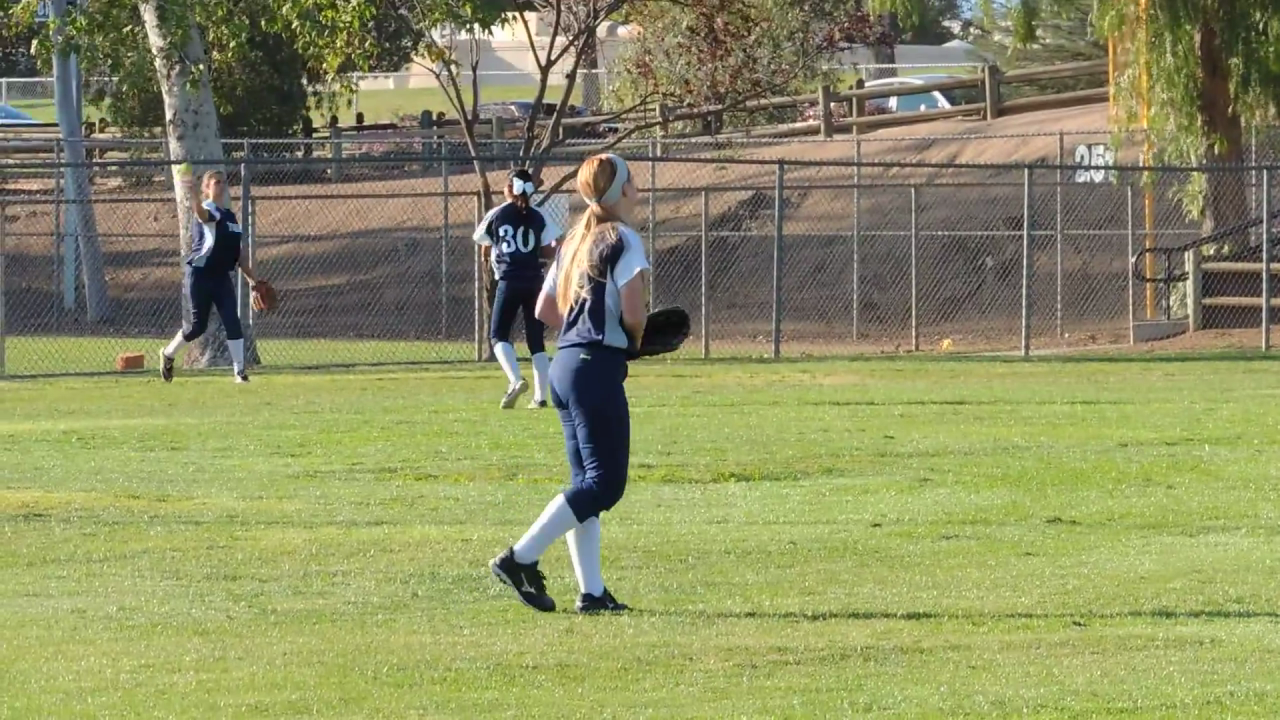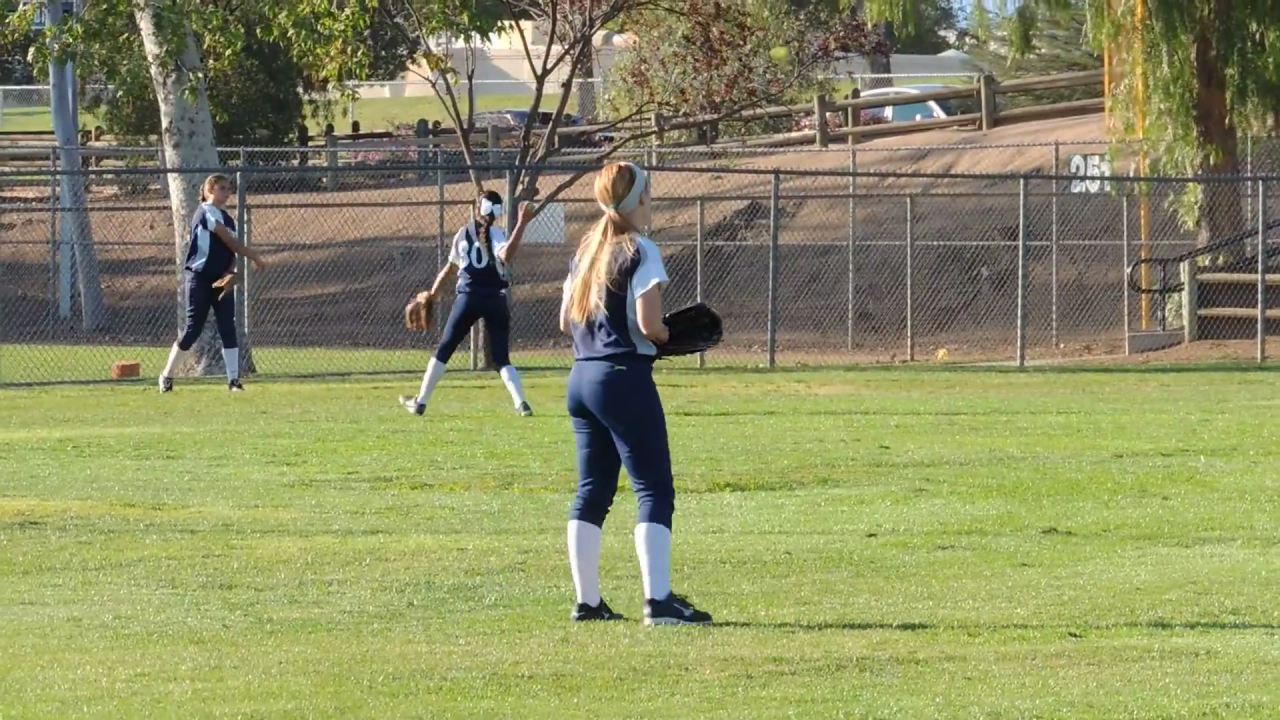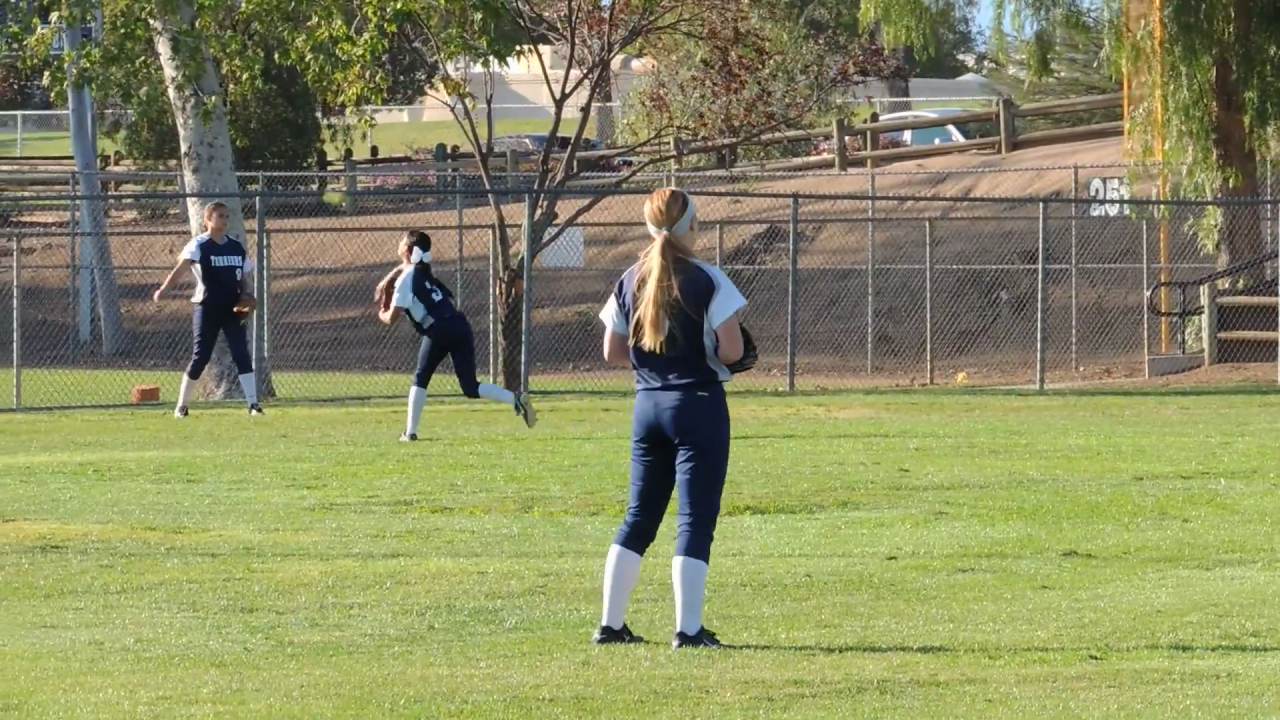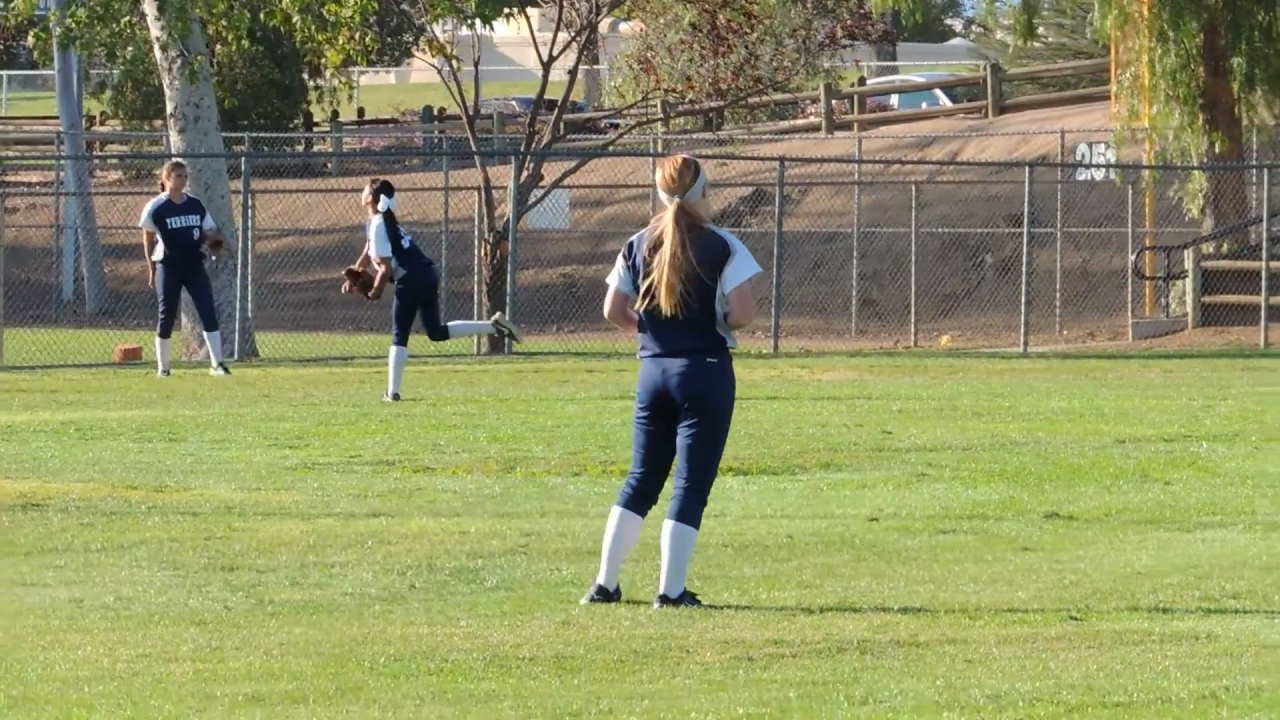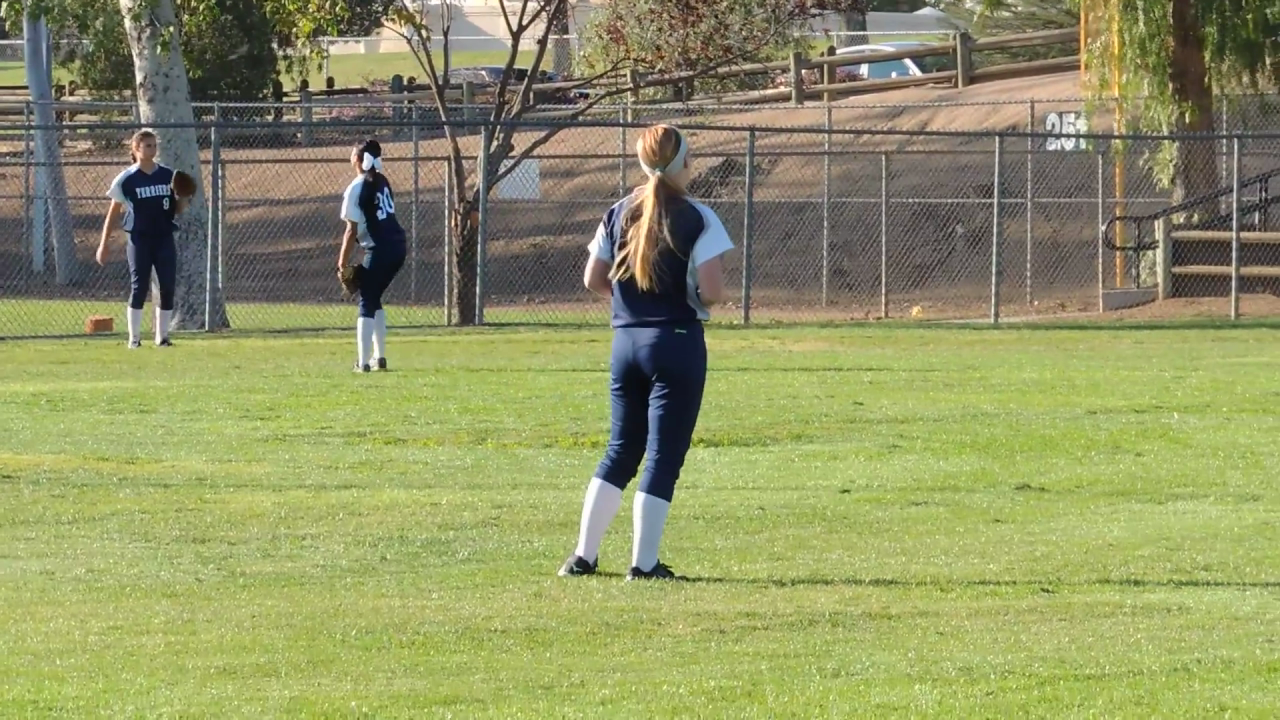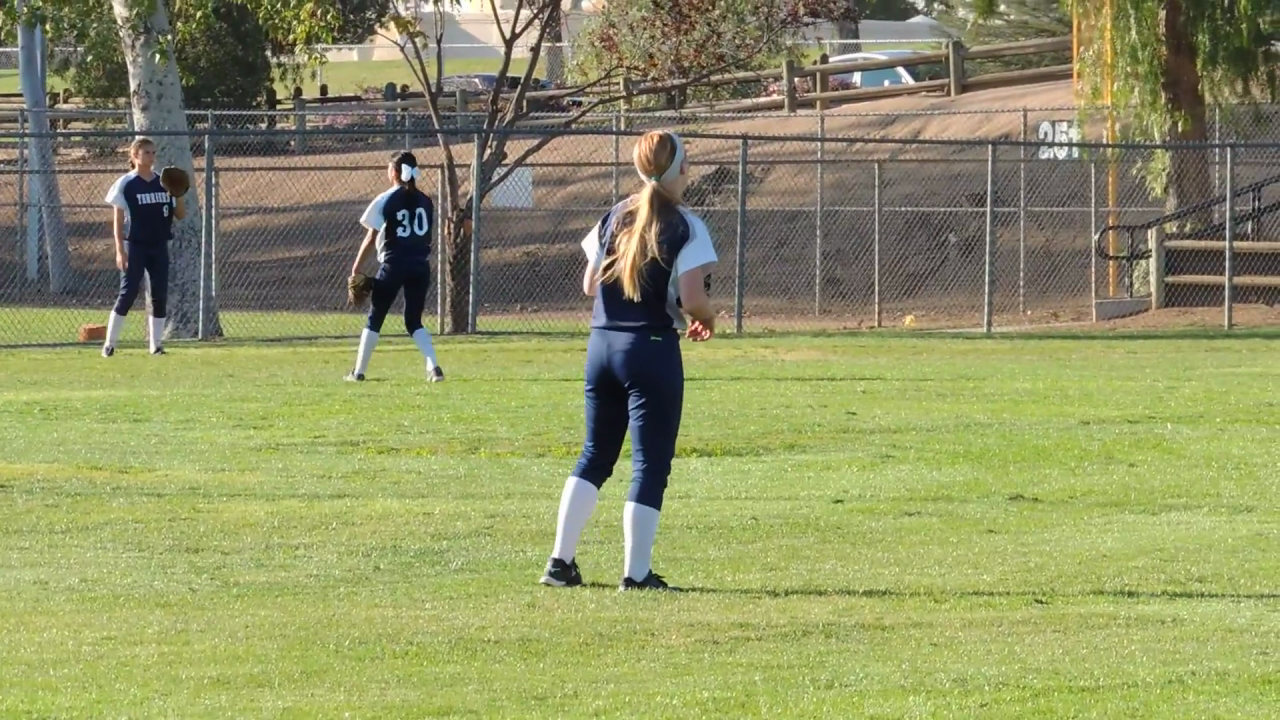
dt=0.4s
person 1, frame 1
left shoulder: (575, 240)
right shoulder: (624, 239)
left elbow: (544, 311)
right elbow: (634, 312)
right wrist: (636, 339)
left hip: (567, 365)
right hip: (596, 369)
left knee: (588, 479)
right knee: (605, 482)
left ankle: (592, 591)
right ankle: (520, 557)
person 1, frame 2
left shoulder: (588, 249)
right shoulder: (640, 250)
left elbow: (566, 321)
right elbow: (648, 324)
right wrist: (666, 336)
left hip: (581, 378)
right hip: (624, 379)
left knee: (593, 490)
right knee: (654, 489)
left ankle: (587, 600)
right ankle: (658, 598)
person 1, frame 3
left shoulder: (630, 280)
right shoulder: (707, 279)
left elbow: (613, 352)
right elbow: (732, 350)
right wrist: (705, 356)
left hip: (648, 406)
right hip: (698, 406)
left knee: (639, 516)
right knee: (696, 520)
left ankle: (611, 624)
right ankle: (688, 631)
person 1, frame 4
left shoulder: (638, 245)
right shoulder: (721, 245)
left elbow: (613, 311)
right elbow: (743, 314)
right wrist: (716, 324)
left hip: (654, 373)
right hip: (705, 373)
left knee: (641, 479)
right knee: (691, 484)
left ankle: (604, 584)
right ankle: (671, 591)
person 1, frame 5
left shoulder: (619, 213)
right shoulder: (696, 217)
left elbow: (593, 279)
right elbow: (712, 292)
right wrist: (690, 298)
left hip: (626, 342)
right hip: (676, 345)
left knee: (621, 450)
right knee: (663, 456)
left ankle: (583, 556)
right ankle: (644, 564)
person 1, frame 6
left shoulder: (614, 217)
right shoulder: (685, 227)
left elbow: (590, 283)
right elbow: (692, 300)
right wrist: (707, 316)
left hip: (602, 346)
right hip: (652, 352)
left knee: (595, 455)
right knee: (651, 464)
left ankle: (561, 560)
right ankle: (637, 574)
person 2, frame 1
left shoulder: (495, 215)
right shoulder: (539, 217)
left elbow: (486, 253)
right elbow: (548, 253)
left hip: (509, 283)
right hip: (536, 282)
left knee: (498, 336)
right knee: (536, 340)
left ankle: (516, 380)
right ankle: (540, 396)
person 2, frame 2
left shoulder: (462, 233)
right shoulder: (495, 234)
left elbow: (450, 268)
right elbow: (506, 257)
left wrist: (431, 293)
right wrist: (522, 224)
left hip: (468, 299)
right hip: (495, 301)
left knee: (444, 350)
right knee: (501, 358)
left ankle: (420, 402)
right ankle: (521, 403)
person 2, frame 3
left shoulder: (407, 278)
right shoulder: (421, 268)
left elbow: (391, 318)
left wrist: (383, 313)
right wrist: (387, 280)
left hip: (439, 331)
right hip: (461, 327)
left knee: (421, 379)
right knee: (471, 387)
left ankle: (411, 432)
right ankle: (515, 400)
person 2, frame 4
left shoulder: (378, 226)
right shoulder: (379, 221)
left elbow: (386, 269)
right elbow: (367, 255)
left wrist: (375, 291)
right wrist: (352, 278)
left hip: (411, 281)
right hip: (427, 275)
left knee: (400, 337)
right knee: (437, 332)
left ankle: (393, 392)
right ankle: (494, 325)
person 2, frame 5
left shoulder: (355, 189)
right shoulder: (382, 181)
left elbow: (352, 230)
left wrist: (343, 260)
left hip: (379, 251)
right hip: (398, 247)
left knee: (366, 305)
right knee: (374, 301)
left ankle: (364, 363)
right ankle: (380, 357)
person 2, frame 6
left shoulder: (384, 200)
right shoulder: (426, 201)
left elbow: (371, 239)
right elbow: (427, 238)
left wrist: (356, 268)
left hip: (394, 266)
right hip: (420, 266)
left knee: (375, 319)
right knee: (414, 321)
left ankle: (358, 372)
right ankle: (433, 366)
person 3, frame 1
left shoulder: (230, 216)
right shoulder: (206, 208)
left elbow: (236, 251)
right elbow: (201, 212)
left wrist: (251, 277)
right wrist: (194, 192)
left hip: (222, 276)
right hip: (199, 274)
left knee: (232, 322)
right knee: (198, 325)
left ankle: (240, 370)
right ankle: (169, 353)
person 3, frame 2
left shoulder: (227, 218)
right shoulder: (207, 211)
right elbow: (228, 240)
left wrist: (230, 272)
right wrist: (255, 257)
left hip: (220, 281)
right hip: (199, 279)
left knee: (228, 329)
right knee: (193, 330)
left ankle: (233, 380)
right ankle: (167, 375)
person 3, frame 3
left shoulder: (237, 247)
right shoulder: (198, 245)
left elbow: (244, 278)
right elbow: (181, 267)
left wrist: (247, 298)
right wrist: (164, 288)
left hip: (232, 309)
right hip: (207, 309)
left knee: (242, 355)
right knee: (200, 358)
left ankle: (253, 403)
right ankle: (182, 405)
person 3, frame 4
left shoulder: (196, 205)
right shoulder: (155, 207)
left elbow: (207, 234)
right elbow: (148, 240)
left wrist: (215, 239)
right wrist: (152, 270)
left hip: (194, 265)
right hip: (168, 268)
left knee: (208, 312)
right knee: (167, 317)
left ankle: (217, 362)
right ankle: (163, 367)
person 3, frame 5
left shoulder: (168, 174)
right shoulder: (126, 179)
left elbow: (179, 208)
right elbow: (113, 213)
left wrist: (183, 196)
right wrist: (103, 244)
left hip: (164, 237)
right hip: (139, 238)
left knee: (168, 288)
right knee: (139, 287)
left ankle: (162, 336)
right ankle: (134, 338)
person 3, frame 6
left shoulder: (165, 183)
right shoulder: (125, 184)
left elbow: (180, 215)
right elbow: (118, 219)
left wrist: (178, 196)
right wrist: (120, 250)
left hip: (159, 246)
right hip: (134, 245)
left knee: (160, 296)
right knee: (128, 293)
left ankle: (156, 345)
right ankle: (109, 344)
